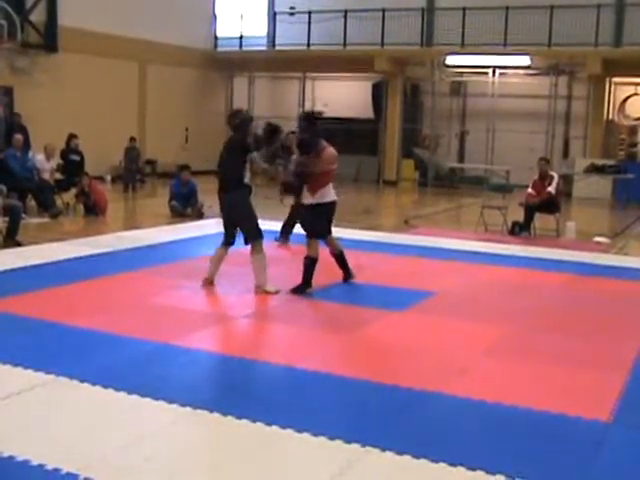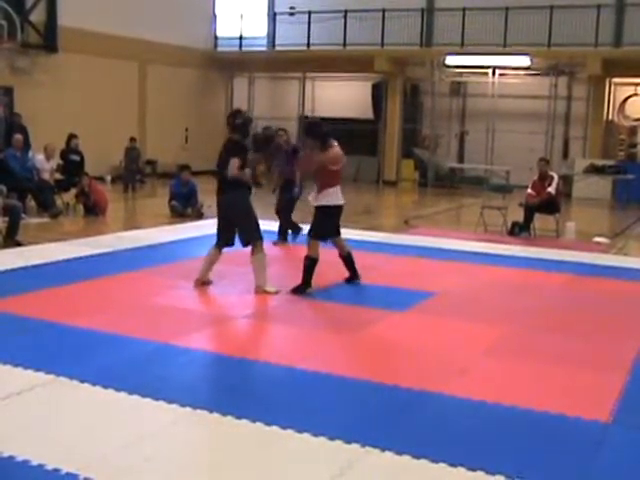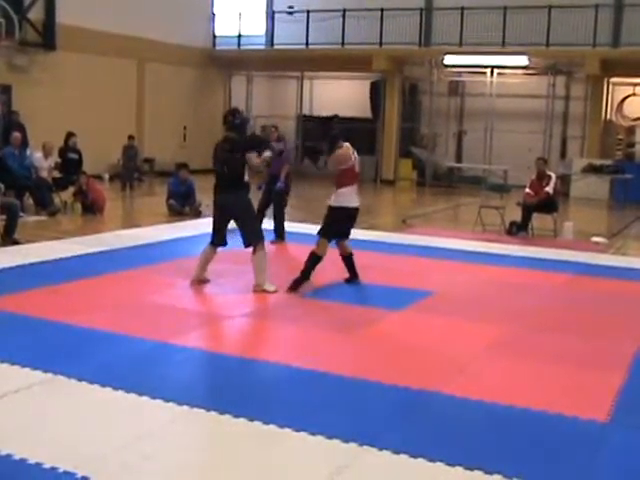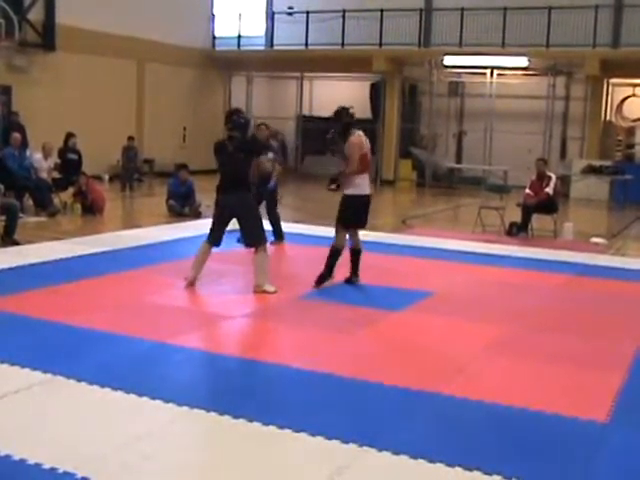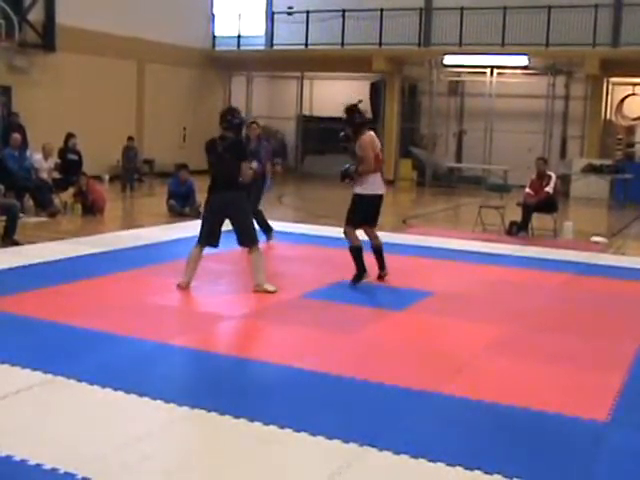
dt=0.2s
person 1, frame 1
left shoulder: (230, 144)
right shoulder: (241, 143)
right elbow: (257, 164)
left hip: (226, 197)
right hip: (238, 197)
left knee: (228, 240)
right knee: (256, 240)
left ankle: (209, 276)
right ankle: (261, 285)
person 1, frame 2
left shoulder: (227, 145)
right shoulder: (238, 145)
right elbow: (232, 173)
right wrist: (249, 174)
left hip: (223, 198)
right hip: (237, 198)
left knee: (221, 242)
right knee: (256, 242)
left ankle: (201, 277)
right ankle: (261, 285)
person 1, frame 3
left shoulder: (219, 146)
right shoulder: (243, 143)
right elbow: (255, 164)
right wrist: (266, 155)
left hip: (220, 198)
right hip: (239, 197)
left knee: (215, 241)
right knee: (257, 241)
left ankle: (198, 276)
right ankle: (260, 283)
person 1, frame 4
left shoulder: (219, 146)
right shoulder: (250, 144)
right elbow: (262, 167)
right wrist: (265, 156)
left hip: (224, 198)
right hip: (243, 198)
left knee: (211, 240)
right knee: (259, 242)
left ankle: (192, 277)
right ankle: (261, 284)
person 1, frame 5
left shoulder: (210, 145)
right shoulder: (239, 146)
right elbow: (245, 178)
right wrist: (252, 168)
left hip: (214, 197)
right hip: (235, 197)
left knee: (202, 242)
right knee: (252, 243)
left ankle: (185, 280)
right ankle: (260, 283)
person 2, frame 1
left shoulder: (329, 154)
right shoulder: (313, 148)
left elbow: (311, 170)
right elbow: (303, 170)
left wrist: (304, 160)
left hip: (323, 201)
right hip: (311, 200)
left knee: (312, 240)
right knee: (327, 238)
left ankle: (306, 283)
right ankle: (347, 271)
person 2, frame 2
left shoulder: (334, 154)
right shoulder: (325, 149)
left elbow: (308, 164)
right elbow: (308, 164)
left wrist: (309, 146)
left hip: (329, 202)
right hip: (329, 200)
left knee: (314, 241)
right knee: (335, 239)
left ankle: (305, 283)
right ankle: (354, 274)
person 2, frame 3
left shoulder: (340, 154)
right shoulder: (347, 148)
left hip: (342, 202)
right hip: (351, 202)
left knee: (323, 240)
right knee: (340, 240)
left ankle: (303, 277)
right ankle: (353, 275)
person 2, frame 4
left shoulder: (353, 141)
right shoulder: (359, 136)
left elbow: (353, 167)
left wrist: (341, 178)
left hip: (354, 191)
right hip: (362, 191)
left knee: (341, 231)
right knee: (353, 233)
left ankle: (327, 271)
right ankle: (354, 273)
person 2, frame 5
left shoulder: (364, 140)
right shoulder: (370, 136)
left elbow: (369, 167)
left wrist: (354, 171)
left hip: (366, 192)
right hip: (375, 190)
left knee: (349, 229)
right knee: (369, 230)
left ankle: (361, 269)
right ankle: (382, 268)
